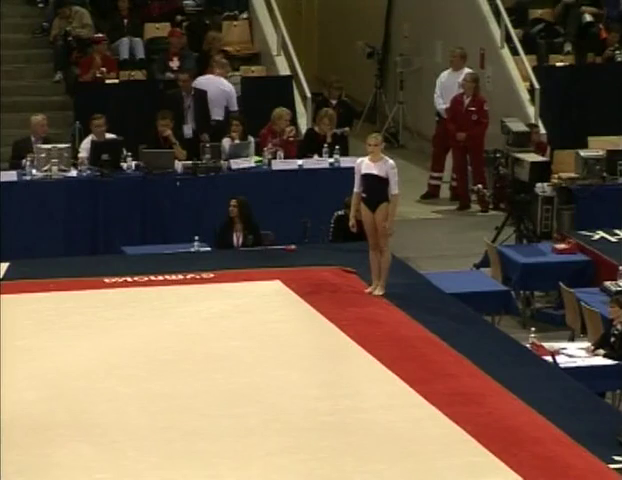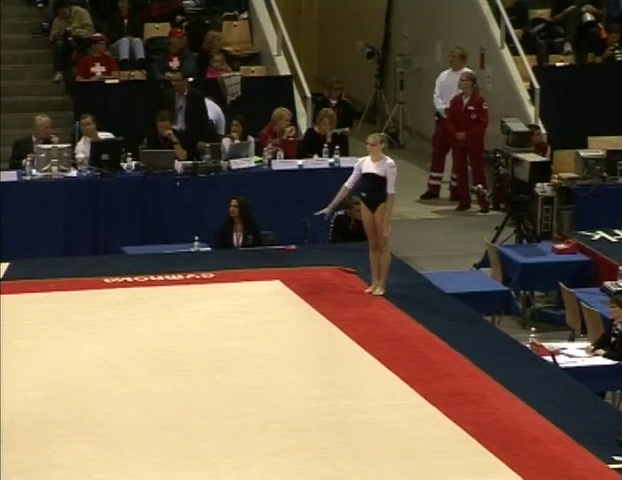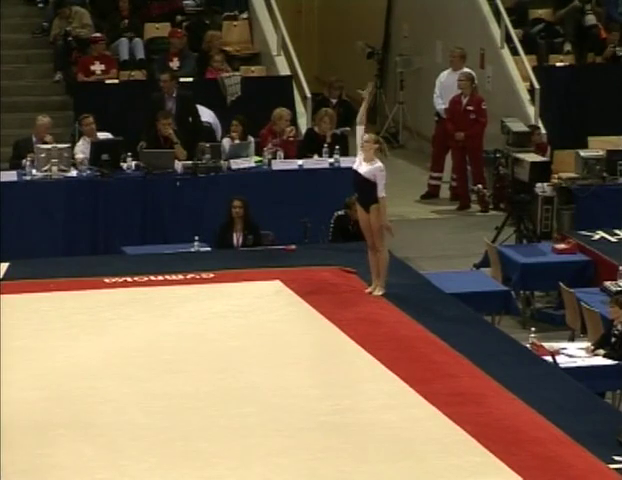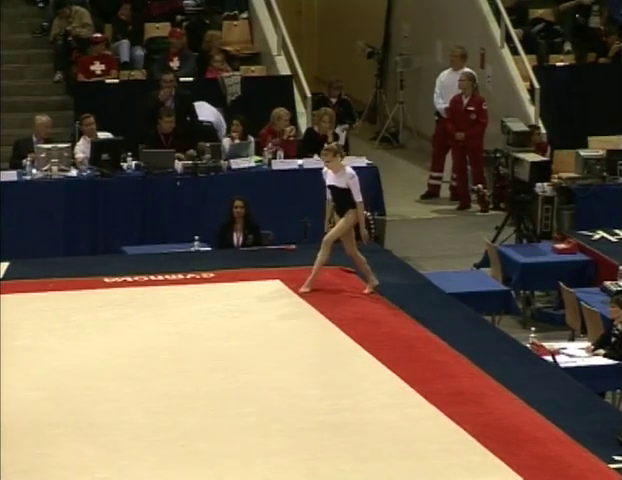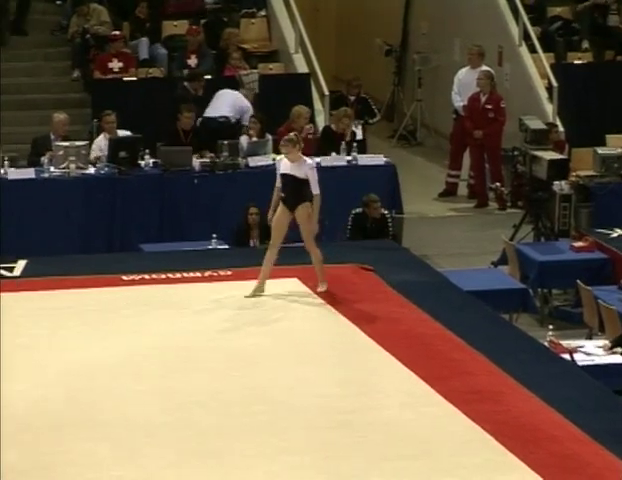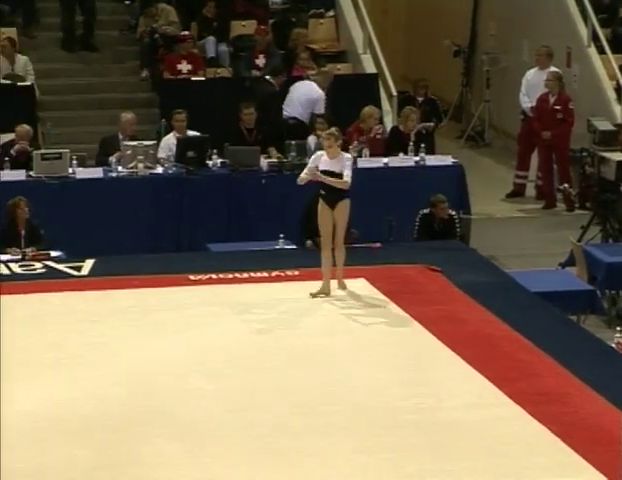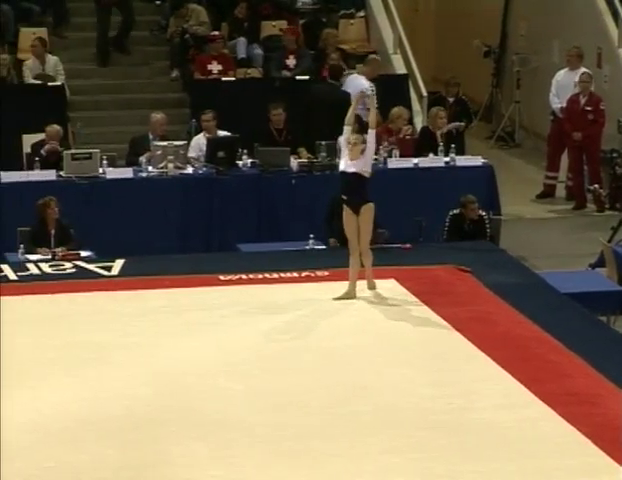
dt=0.7s
person 1, frame 1
left shoulder: (389, 164)
right shoulder: (360, 163)
left elbow: (394, 193)
right elbow: (357, 190)
left wrist: (391, 219)
right wrist: (352, 215)
left hip: (382, 205)
right hip: (366, 205)
left knee: (383, 246)
right knee: (372, 246)
left ankle: (382, 284)
right ankle: (374, 282)
person 1, frame 2
left shoulder: (389, 164)
right shoulder: (362, 162)
left elbow: (391, 193)
right elbow: (348, 185)
left wrist: (386, 218)
right wrist: (331, 206)
left hip: (381, 205)
right hip: (366, 204)
left knee: (382, 245)
right knee: (373, 245)
left ankle: (381, 283)
right ankle: (374, 282)
person 1, frame 3
left shoulder: (378, 167)
right shoulder: (360, 156)
left elbow: (381, 195)
right elbow: (360, 124)
left wrist: (385, 220)
right wrist: (366, 101)
left hip: (374, 207)
right hip: (361, 205)
left knee: (379, 246)
right knee: (370, 245)
left ankle: (381, 284)
right ankle: (374, 282)
person 1, frame 4
left shoulder: (349, 174)
right shoulder: (326, 172)
left elbow: (358, 201)
left wrist: (363, 227)
right wrist: (327, 223)
left hip: (350, 213)
right hip: (338, 213)
left knee: (327, 241)
right knee: (351, 251)
left ankle: (310, 282)
right ankle: (371, 280)
person 1, frame 5
left shoulder: (308, 165)
right shoulder: (280, 161)
left elbow: (316, 193)
left wrist: (314, 220)
right wrist: (272, 210)
left hip: (302, 205)
right hip: (284, 205)
left knee: (309, 244)
right knee: (273, 244)
left ankle: (322, 281)
right ankle: (260, 284)
person 1, frame 6
left shoulder: (345, 158)
right shoulder: (318, 157)
left elbow: (346, 183)
right elbow: (300, 180)
left wrist: (323, 178)
right wrist: (308, 176)
left hip: (341, 201)
right hip: (324, 201)
left knee: (338, 241)
right knee: (326, 243)
left ankle: (340, 278)
right ankle: (325, 285)
person 1, frame 7
left shoulder: (366, 158)
right shoulder: (344, 155)
left elbow: (372, 128)
right elbow: (347, 125)
left wrist: (371, 104)
right wrist: (355, 103)
left hip: (364, 206)
right hip: (348, 207)
left knee: (364, 246)
right knee: (353, 248)
left ankle: (369, 277)
right ankle: (351, 288)
person 2, frame 1
right shoulder: (444, 75)
right elbow: (437, 95)
right wrist: (444, 109)
right hip: (443, 117)
right knee: (437, 152)
left ankle: (456, 189)
right ankle: (433, 189)
person 2, frame 2
right shoulder: (443, 75)
right elbow: (436, 95)
right wrist: (443, 109)
right hip: (443, 117)
right knee: (437, 153)
right ankle: (433, 188)
person 2, frame 3
left shoulder: (469, 75)
right shoulder: (443, 75)
right elbow: (436, 95)
right wrist: (443, 109)
right hip: (442, 117)
right knee: (437, 153)
right ankle: (433, 188)
person 2, frame 4
right shoulder: (444, 75)
right elbow: (437, 94)
right wrist: (443, 108)
right hip: (443, 117)
right knee: (437, 152)
right ankle: (433, 188)
person 2, frame 5
right shoulder: (461, 73)
right elbow: (455, 92)
right wrist: (461, 106)
right hip: (461, 115)
right knee: (455, 150)
left ankle: (474, 187)
right ankle: (451, 186)
person 2, frame 6
right shoulder: (530, 73)
right elbow: (522, 94)
right wrist: (530, 107)
right hip: (528, 116)
right knee: (523, 152)
left ankle: (541, 188)
right ankle: (519, 187)
person 2, frame 7
right shoulder: (560, 74)
right elbow: (552, 94)
right wrist: (559, 108)
right hip: (558, 116)
right knee: (552, 152)
left ankle: (572, 188)
right ankle: (549, 187)
person 3, frame 1
left shoulder: (480, 101)
right shoulder: (456, 99)
left elbow: (484, 123)
right elbow: (450, 120)
left wrist: (467, 135)
right wrist: (455, 133)
left hip: (475, 142)
right hip: (457, 141)
left knee: (478, 170)
right knee: (460, 171)
left ankle: (483, 202)
right ankle: (464, 201)
person 3, frame 2
left shoulder: (479, 101)
right shoulder: (456, 100)
left elbow: (483, 123)
right elbow: (450, 120)
left wrist: (467, 134)
right wrist: (454, 133)
left hip: (474, 142)
right hip: (457, 141)
left knee: (478, 170)
right knee: (460, 170)
left ankle: (483, 202)
right ankle: (464, 201)
person 3, frame 3
left shoulder: (478, 100)
right shoulder: (454, 100)
left elbow: (482, 123)
right elbow: (449, 120)
left wrist: (466, 134)
right wrist: (454, 133)
left hip: (473, 142)
right hip: (456, 141)
left knee: (477, 170)
right knee: (459, 171)
left ankle: (483, 202)
right ankle: (464, 201)
person 3, frame 4
left shoulder: (479, 101)
right shoulder: (455, 100)
left elbow: (483, 123)
right elbow: (449, 120)
left wrist: (466, 134)
right wrist: (454, 133)
left hip: (474, 142)
right hip: (456, 141)
left knee: (477, 170)
right knee: (459, 170)
left ankle: (483, 201)
right ankle: (464, 200)
person 3, frame 5
left shoulder: (497, 99)
right shoulder: (473, 98)
left elbow: (501, 121)
right elbow: (467, 118)
left wrist: (484, 132)
right wrist: (472, 131)
left hip: (492, 140)
right hip: (474, 139)
left knee: (495, 168)
right knee: (477, 168)
left ankle: (501, 200)
right ankle: (482, 198)
person 3, frame 6
left shoulder: (566, 100)
right shoulder: (542, 99)
left elbow: (569, 122)
right elbow: (535, 119)
left wrist: (552, 133)
right wrist: (541, 132)
left hip: (560, 140)
right hip: (543, 140)
left knee: (563, 169)
right knee: (545, 169)
left ankle: (569, 201)
right ankle: (549, 200)
person 3, frame 7
left shoulder: (597, 100)
right shoulder: (572, 99)
left elbow: (600, 123)
right elbow: (566, 119)
left wrist: (583, 134)
right wrist: (572, 133)
left hip: (591, 141)
right hip: (573, 141)
left knee: (594, 170)
right knee: (576, 170)
left ankle: (599, 202)
right ankle: (580, 200)
